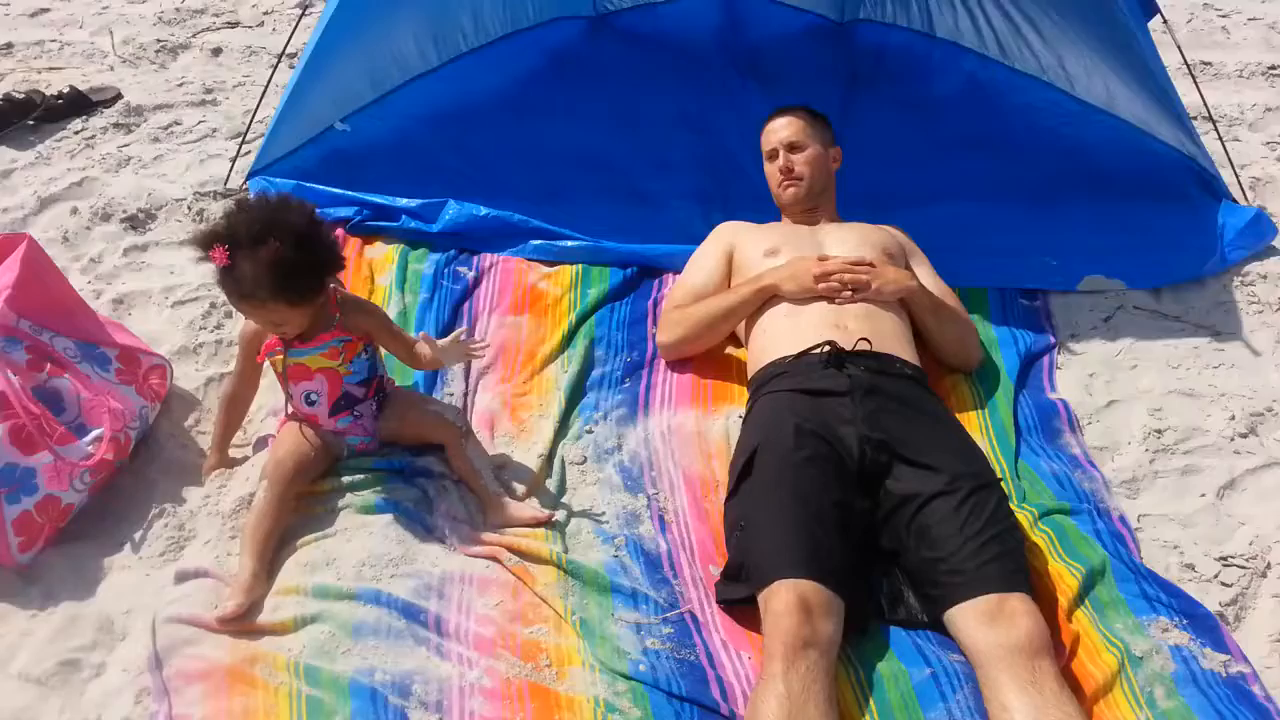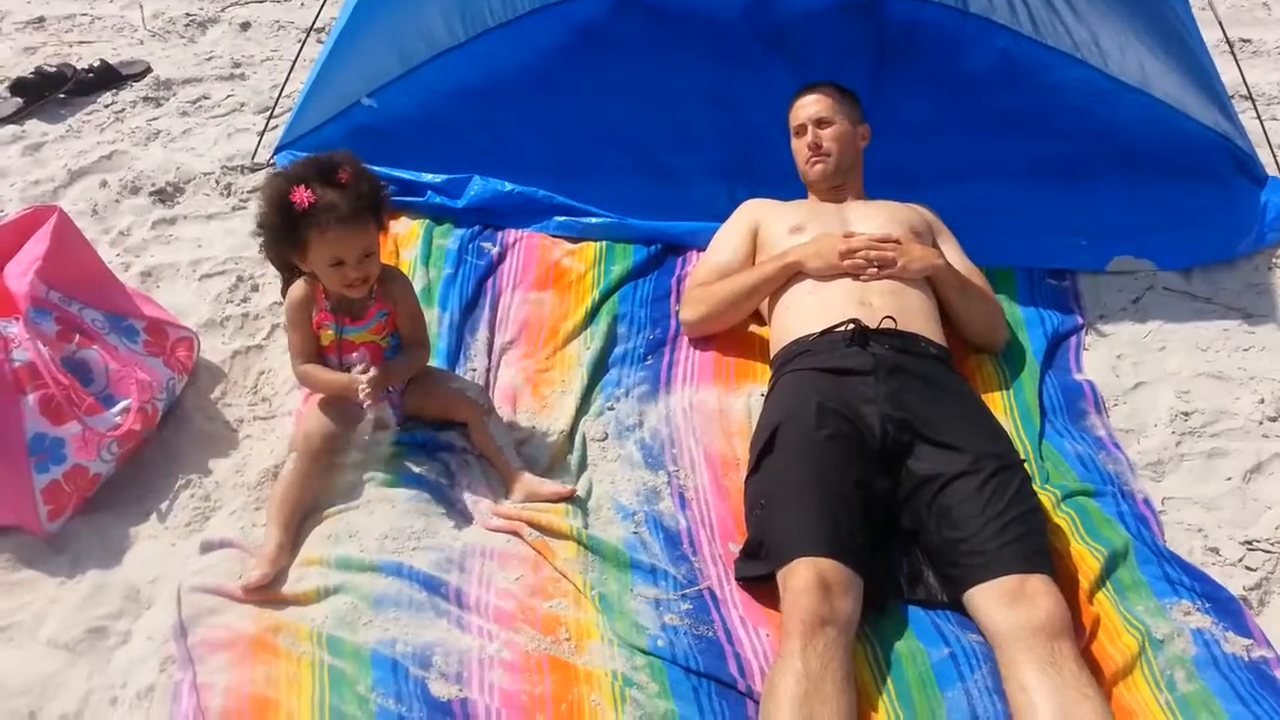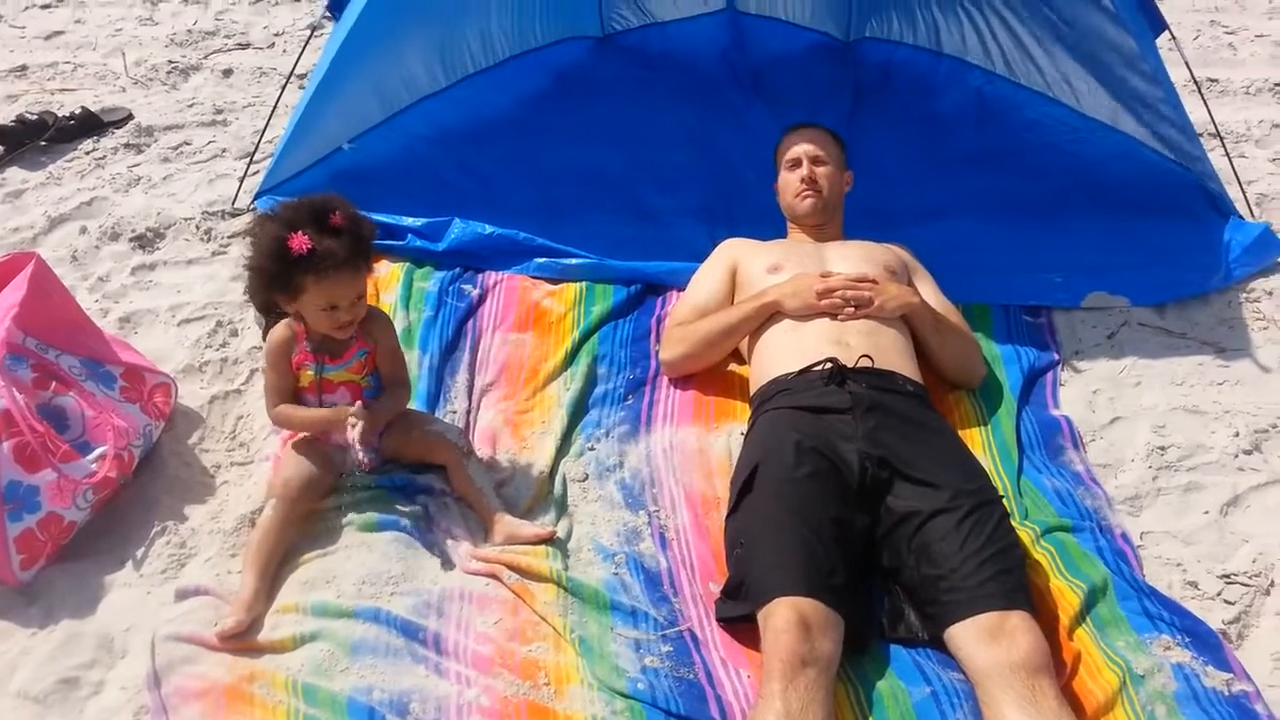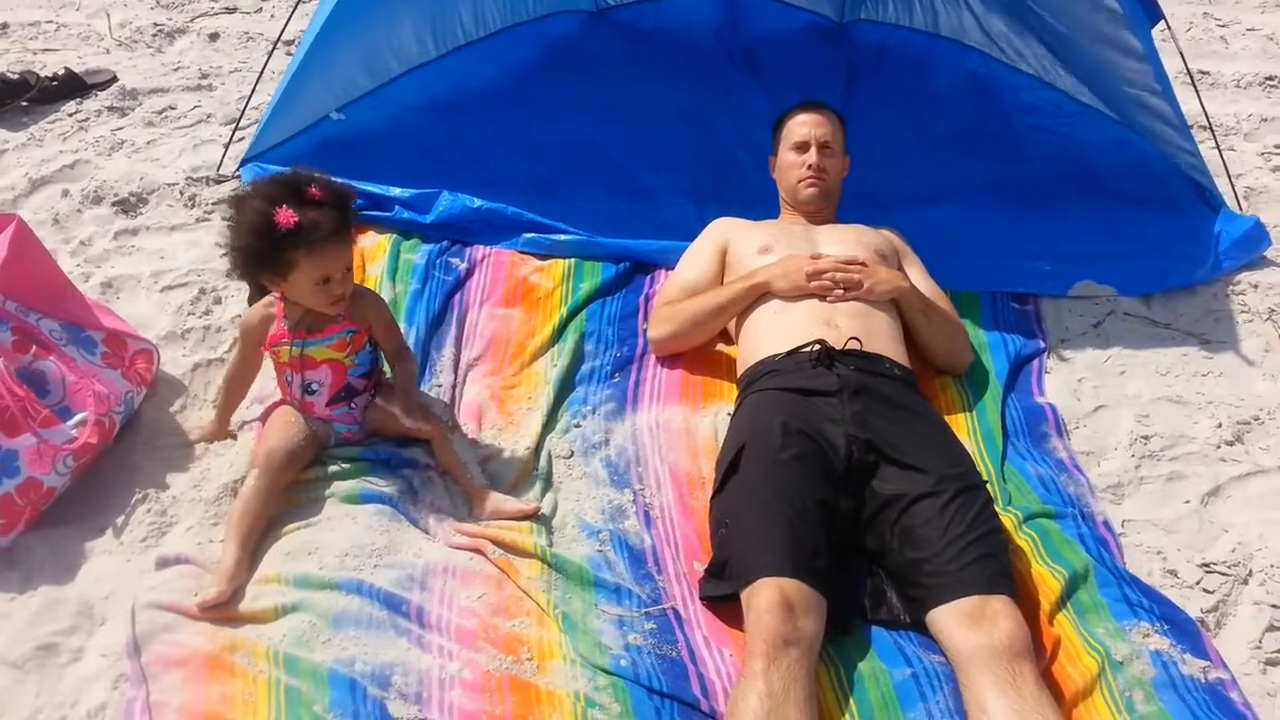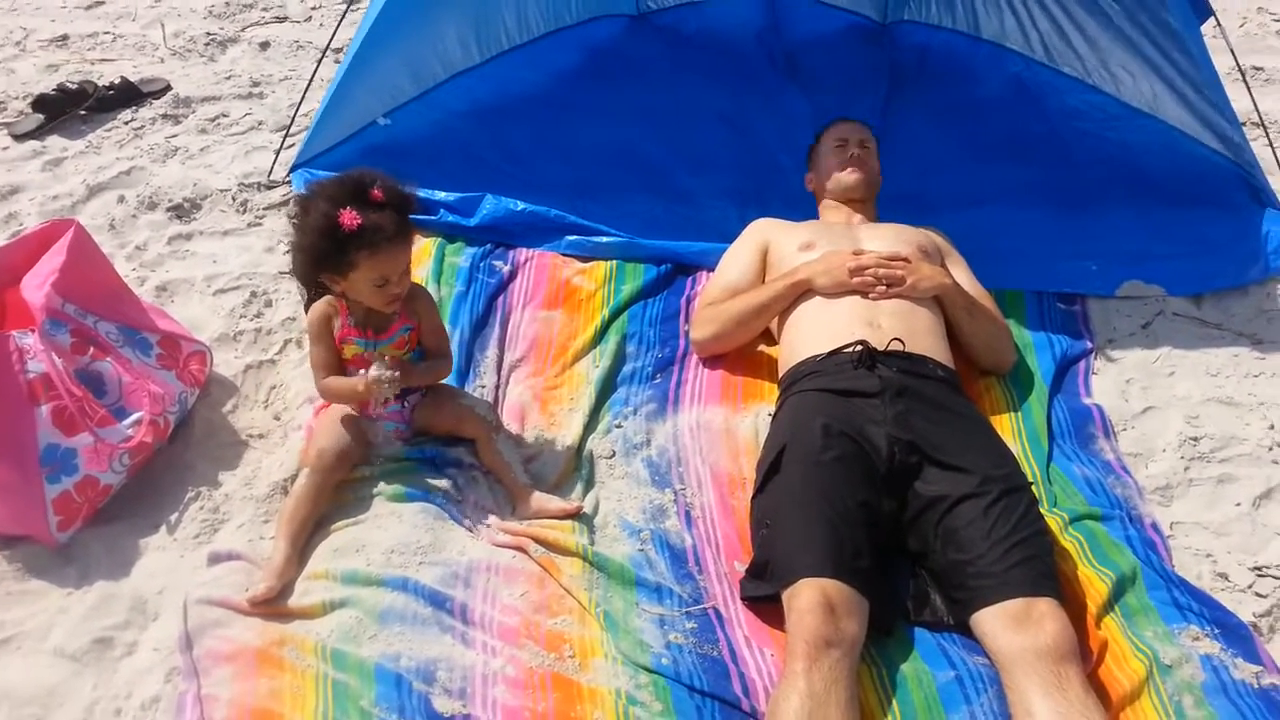
dt=1s
person 1, frame 1
left shoulder: (889, 238)
right shoulder: (736, 236)
left elbow: (967, 351)
right elbow: (670, 334)
left wrist: (908, 287)
right wrist: (772, 283)
left hip: (907, 404)
right hip: (794, 403)
left knee: (1016, 633)
right knee: (797, 627)
person 1, frame 2
left shoulder: (917, 215)
right shoulder: (763, 212)
left elbow: (994, 331)
right elbow: (693, 311)
left wrist: (934, 265)
right wrist: (797, 260)
left hip: (930, 382)
right hip: (818, 380)
left knee: (1037, 616)
right knee: (815, 608)
person 1, frame 3
left shoulder: (893, 256)
right shoulder: (741, 252)
left elbow: (971, 368)
right elbow: (673, 351)
left wrist: (908, 305)
right wrist: (775, 300)
left hip: (909, 422)
right hip: (796, 420)
left knee: (1016, 651)
right knee: (796, 645)
person 1, frame 4
left shoulder: (885, 240)
right shoulder: (731, 231)
left elbow: (957, 353)
right elbow: (662, 330)
left wrist: (900, 288)
right wrist: (766, 280)
left hip: (897, 406)
right hip: (783, 401)
left knee: (997, 636)
right knee: (778, 627)
person 1, frame 5
left shoulder: (928, 240)
right shoulder: (772, 233)
left elbow: (1001, 353)
right elbow: (704, 331)
left wrist: (942, 285)
right wrist: (807, 278)
left hip: (939, 405)
right hip: (826, 402)
left knee: (1044, 639)
right knee: (819, 630)
person 2, frame 1
left shoulder: (355, 313)
right shoulder: (256, 333)
left elbow: (410, 351)
right elbow: (238, 391)
left wrist: (440, 354)
right wrist: (219, 449)
left hip: (379, 409)
right hip: (313, 428)
left knee: (451, 426)
right knee: (276, 478)
left ankle: (494, 502)
right ankle: (251, 574)
person 2, frame 2
left shoulder: (394, 285)
right shoulder: (301, 299)
left elbow: (418, 349)
right elbow: (304, 368)
left wrist: (383, 377)
right wrist: (351, 384)
left hip: (402, 383)
right hip: (339, 397)
left knee: (474, 401)
right knee: (306, 449)
left ankle: (517, 477)
right ankle: (275, 544)
person 2, frame 3
left shoulder: (376, 325)
right shoulder: (284, 339)
left elbow: (399, 388)
right elbow: (278, 408)
left wrist: (370, 416)
right wrist: (332, 417)
left hip: (384, 427)
right hip: (318, 440)
left knee: (452, 443)
right knee: (286, 492)
left ankle: (497, 519)
right ankle: (251, 591)
person 2, frame 4
left shoulder: (365, 305)
right shoulder: (262, 320)
left elbow: (400, 354)
right elbow: (240, 372)
left wrist: (404, 398)
right wrist: (219, 423)
left hip: (370, 402)
right hip: (304, 415)
left knee: (437, 421)
right knee: (268, 462)
left ankle: (481, 496)
right ankle: (233, 560)
person 2, frame 5
left shoulder: (417, 301)
right shoulder: (324, 316)
left elbow: (443, 361)
right elbow: (326, 385)
left wrist: (407, 374)
right wrist: (368, 385)
left hip: (416, 399)
right hip: (354, 409)
left knee: (484, 418)
right knee: (319, 463)
left ankle: (525, 495)
right ankle: (283, 556)
